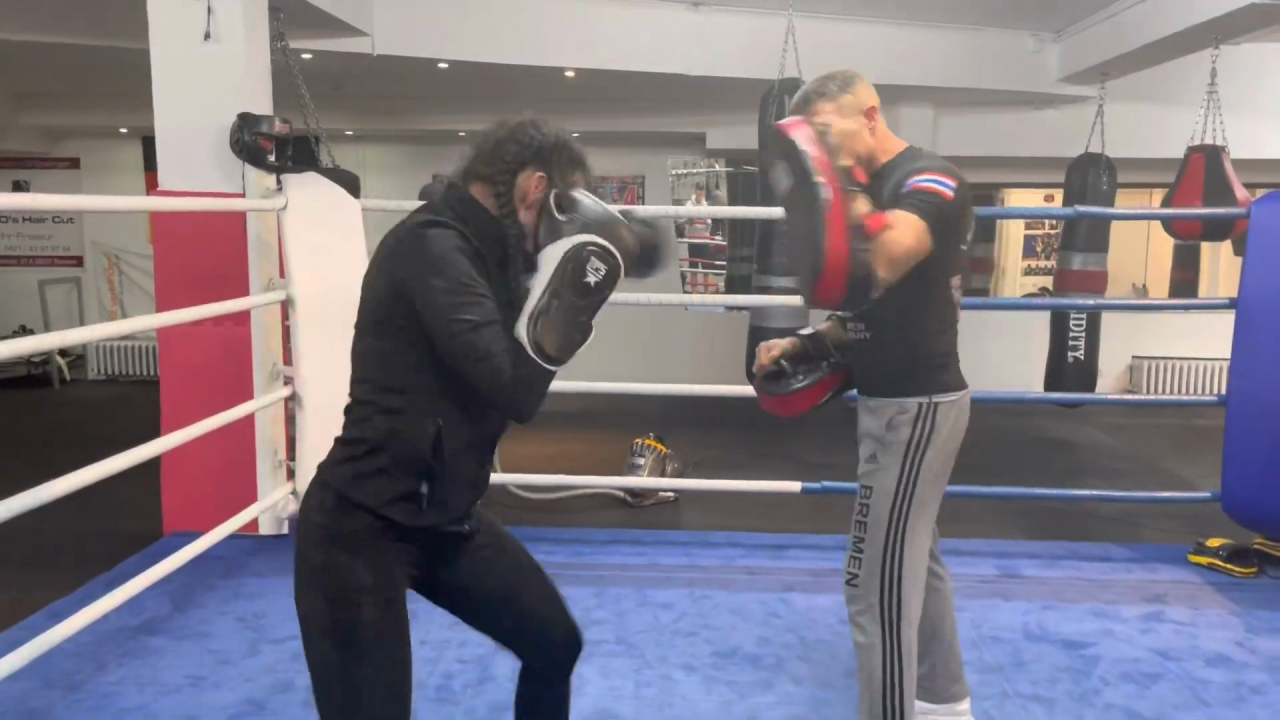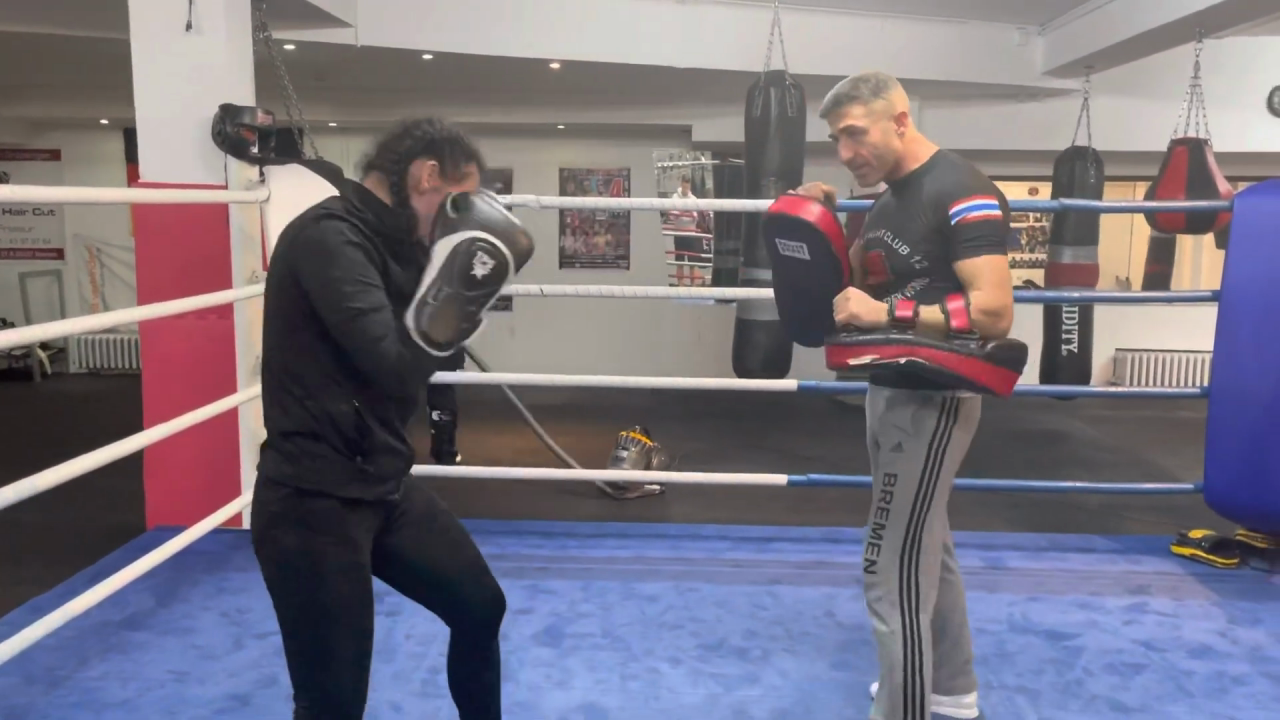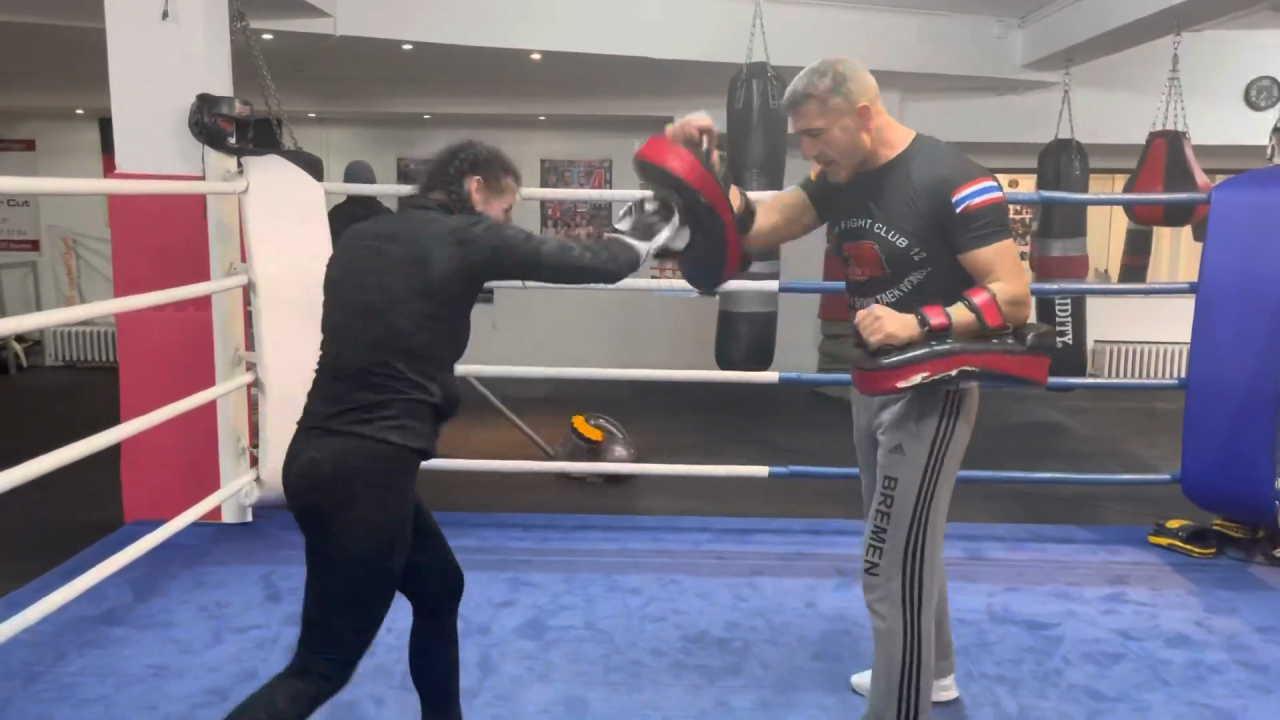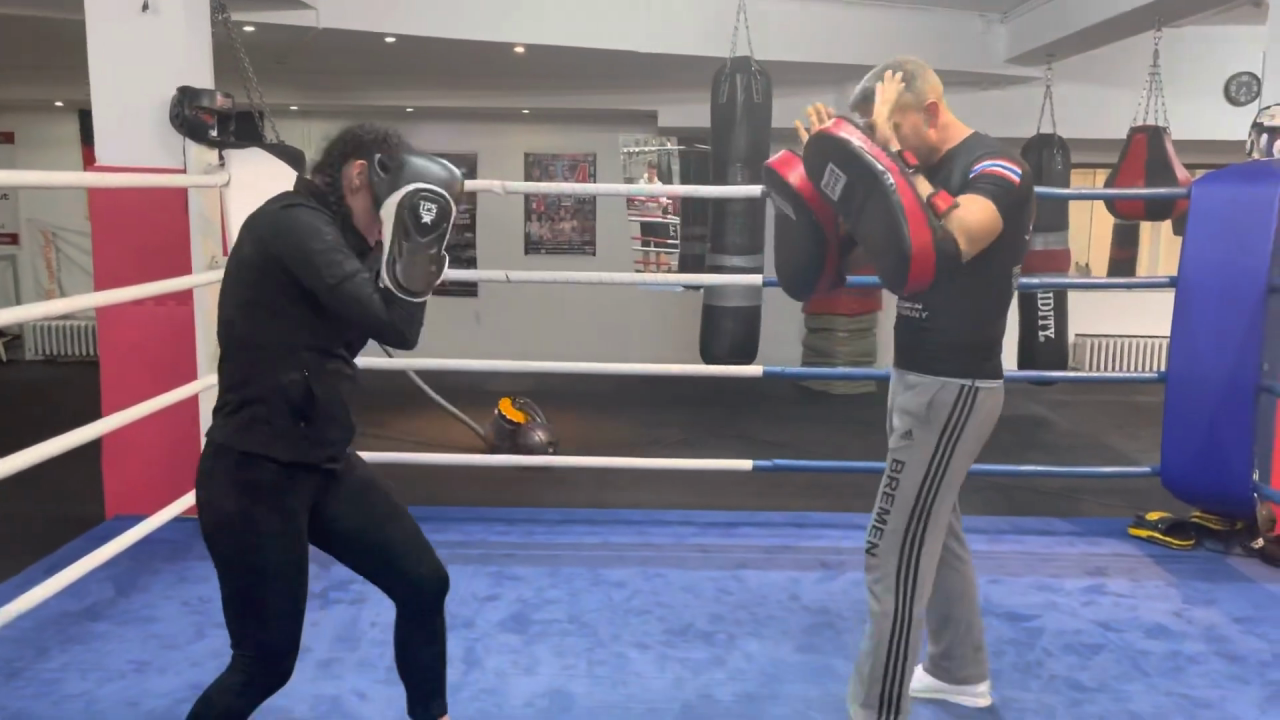
dt=0.5s
person 1, frame 1
left shoulder: (930, 180)
right shoulder: (872, 193)
left elbow: (883, 263)
right wrist: (803, 343)
left hip: (916, 406)
right hip: (886, 401)
left knee: (876, 584)
right knee: (914, 559)
person 1, frame 2
left shoulder: (963, 194)
right shoulder: (887, 201)
left elbow: (994, 312)
right elbow: (847, 287)
left wrist: (887, 314)
left hip: (934, 401)
right hip: (892, 394)
left knee: (891, 570)
right knee: (924, 547)
person 1, frame 3
left shoulder: (955, 181)
right shoulder: (838, 179)
left elbow: (1014, 298)
right elbow: (752, 229)
left wrist: (919, 326)
left hip: (932, 396)
right hip: (874, 390)
left knee: (893, 565)
right knee: (904, 548)
person 1, frame 4
left shoulder: (994, 169)
right shoulder: (930, 170)
left elbow: (952, 240)
right elbow: (868, 241)
left wrist: (891, 149)
left hip: (953, 389)
right hip: (920, 379)
left knee: (894, 553)
right knee: (936, 534)
person 2, frame 1
left shoulder: (478, 243)
right shoulder: (433, 247)
right elbow: (508, 391)
right wrist: (574, 267)
left hip: (444, 516)
right hip: (362, 523)
left knee: (554, 645)
person 2, frame 2
left shoulder: (389, 239)
right shoulder: (325, 237)
right elbow: (396, 366)
right wrist: (466, 266)
left hip: (384, 485)
right hip: (313, 502)
left knee: (480, 607)
person 2, frame 3
left shoulder: (360, 241)
right shoulder: (467, 237)
right elbow: (587, 263)
right wrist: (651, 226)
left hip: (328, 456)
right hip: (364, 470)
left knee: (439, 590)
right knee: (322, 668)
person 2, frame 4
left shoulder: (321, 230)
right shoulder: (290, 223)
left elbow: (348, 334)
right elbow: (394, 325)
left wrist: (387, 245)
right wrist: (418, 223)
left hip: (324, 459)
right hip: (257, 471)
left knee: (424, 582)
right knee: (266, 660)
